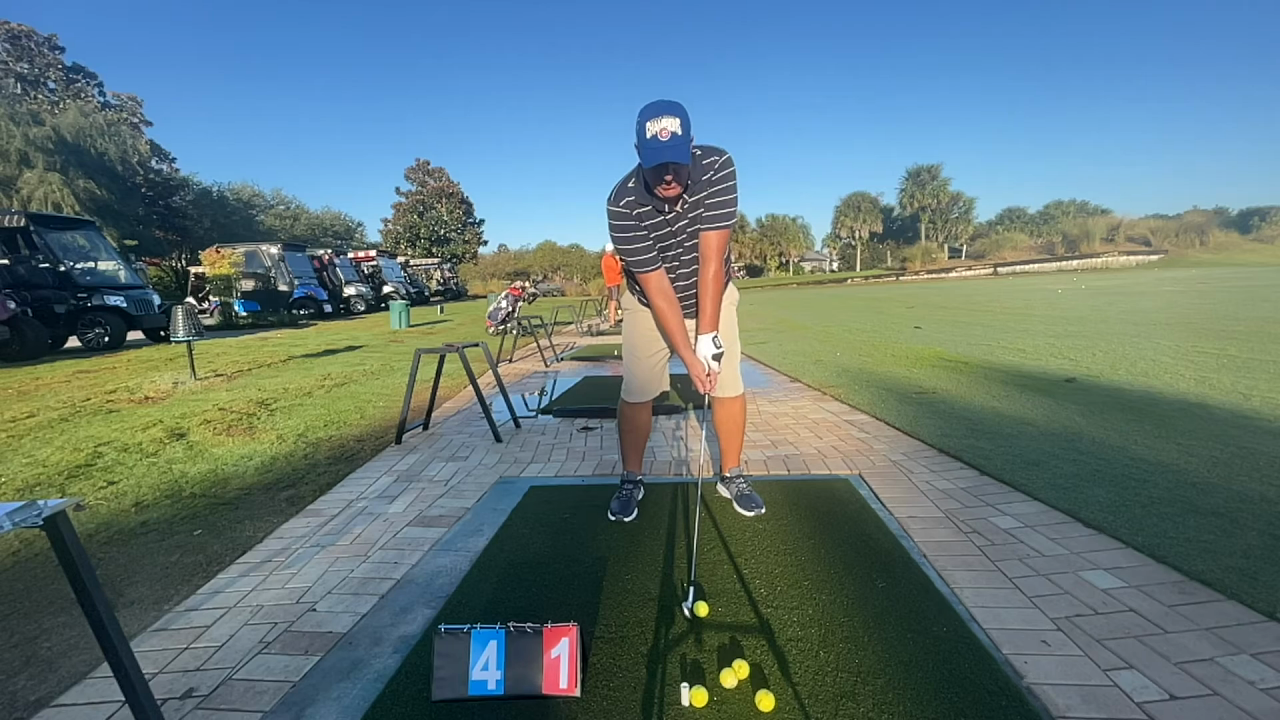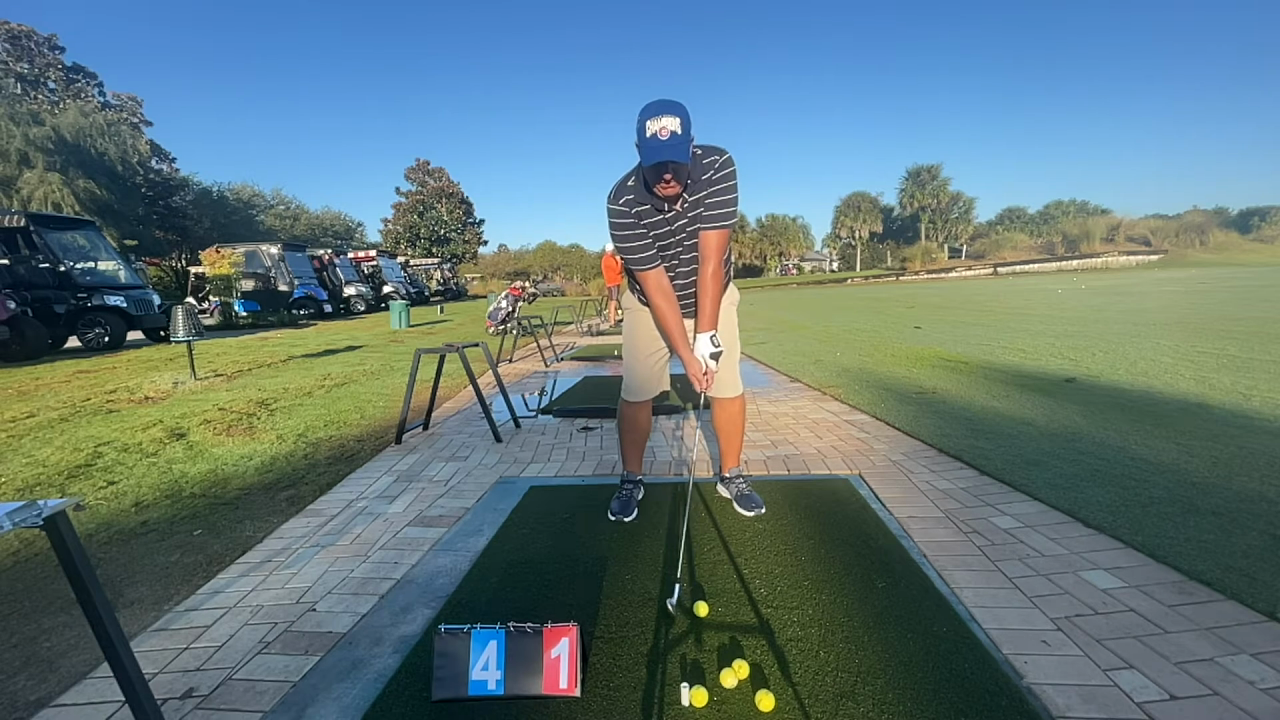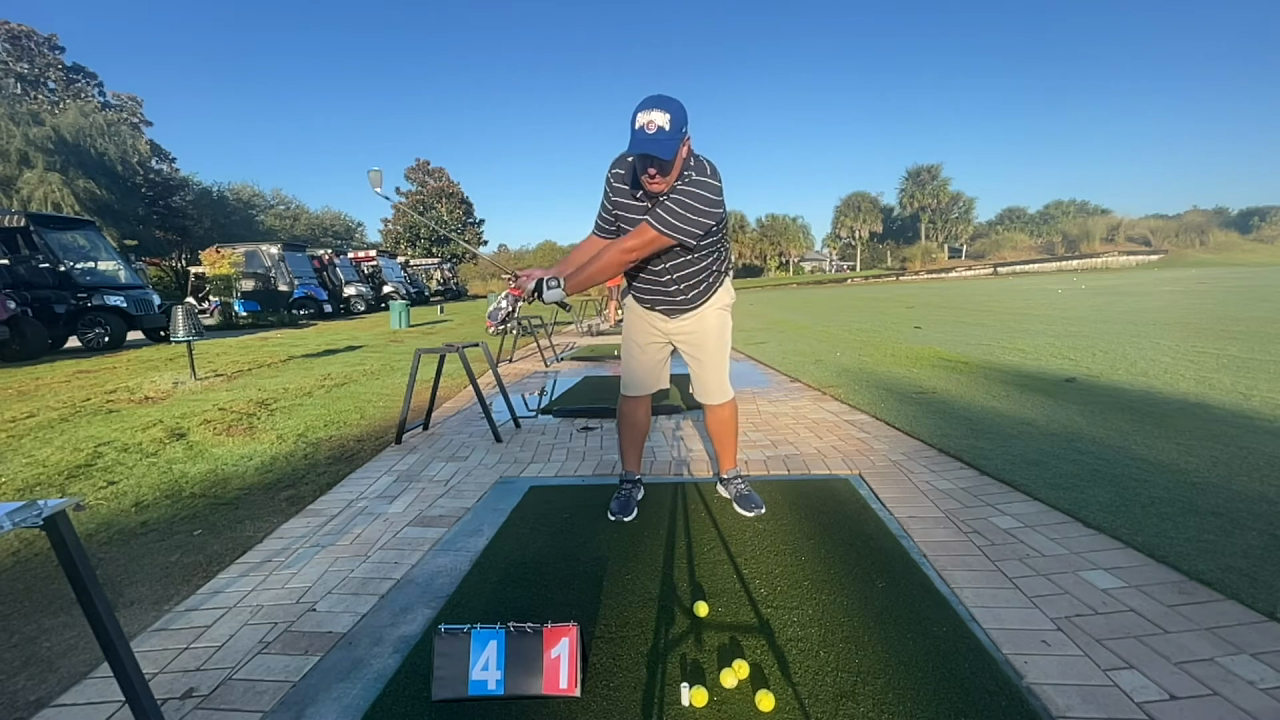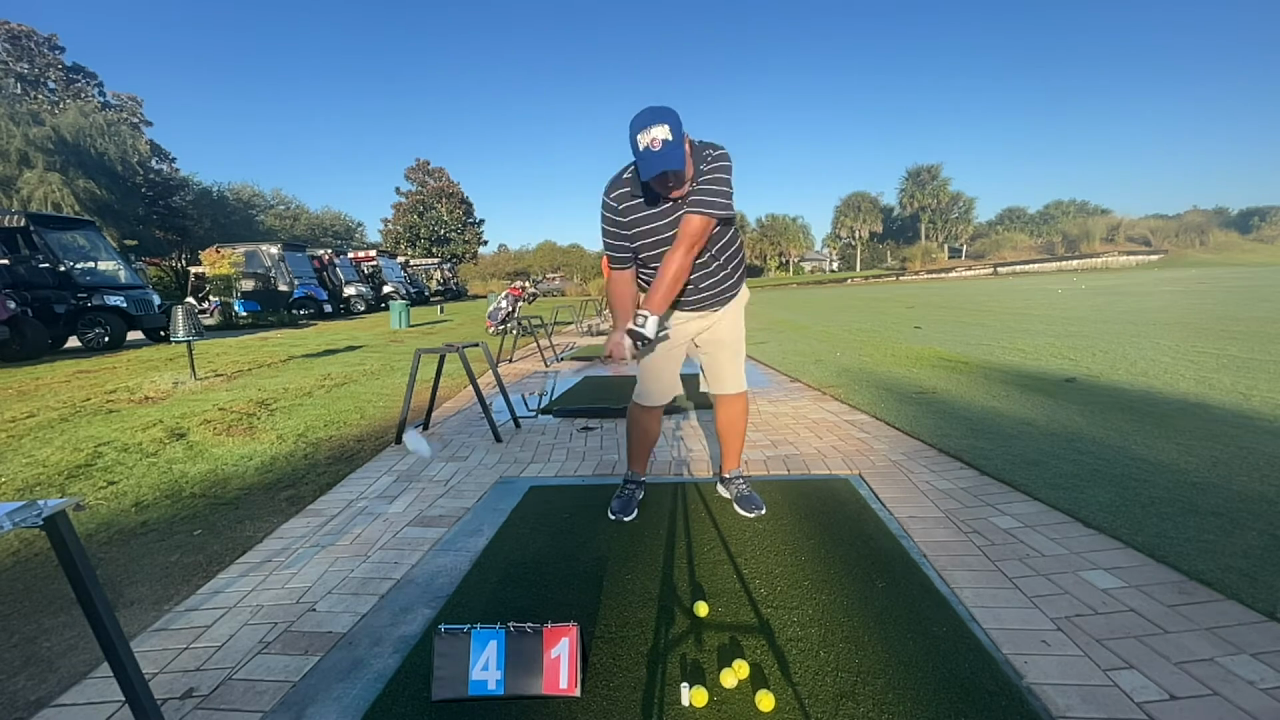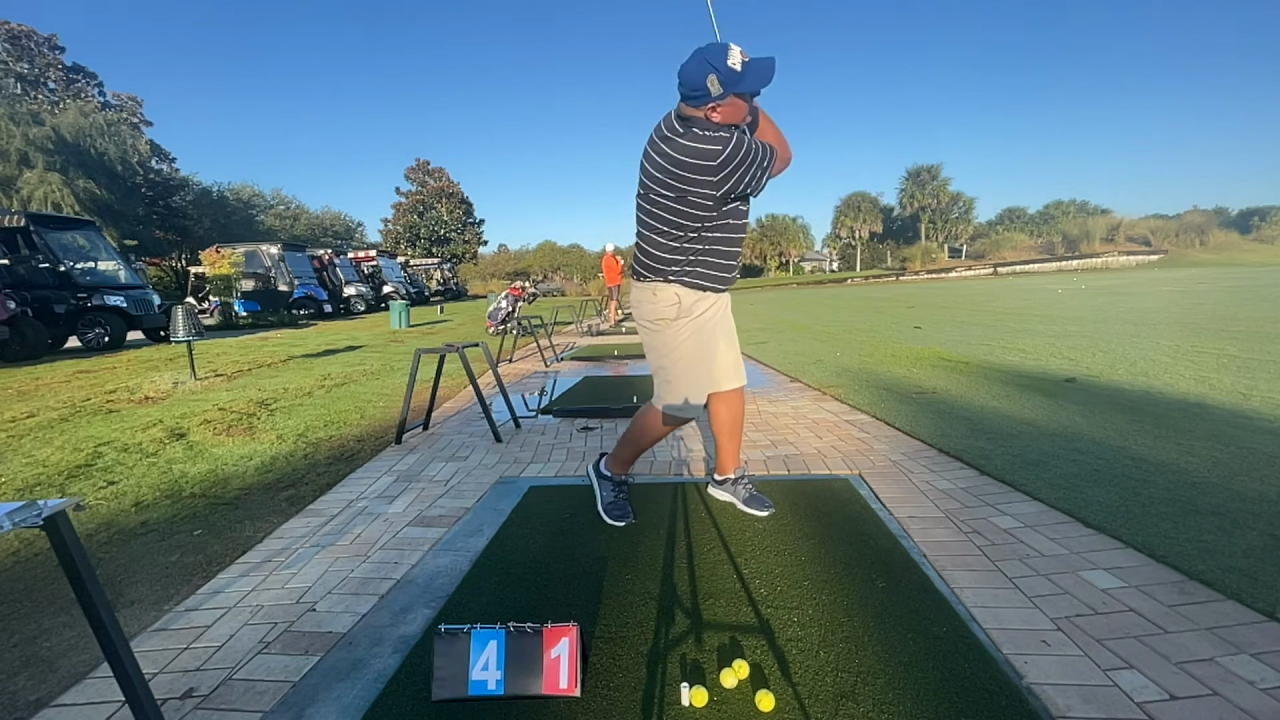
dt=1s
person 1, frame 1
left shoulder: (717, 166)
right shoulder: (623, 204)
left elbow: (711, 259)
right elbow: (656, 285)
left wrist: (708, 337)
right wrist: (688, 357)
left hip: (712, 296)
right hip: (650, 305)
left knee: (729, 386)
right knee: (636, 391)
left ankle: (731, 475)
right ankle: (631, 480)
person 1, frame 2
left shoulder: (718, 167)
right shoulder: (623, 202)
left elbow: (711, 260)
right elbow: (655, 283)
left wrist: (706, 337)
right wrist: (686, 356)
left hip: (712, 298)
right hip: (650, 304)
left knee: (728, 387)
right knee: (636, 392)
left ankle: (731, 475)
right ankle: (631, 480)
person 1, frame 3
left shoulder: (702, 187)
right shoulder: (620, 172)
left elbow: (627, 251)
right elbow: (602, 238)
left wrist: (559, 286)
right wrist: (550, 272)
left hip: (703, 303)
right hip: (644, 304)
left knee: (716, 392)
right knee: (634, 391)
left ankle: (729, 476)
right ankle: (631, 480)
person 1, frame 4
left shoulder: (714, 163)
right shoulder: (621, 196)
left elbow: (687, 245)
right elbow: (619, 271)
left wrist: (653, 310)
right wrist: (623, 326)
left hip: (722, 300)
right hip: (662, 309)
left knee: (731, 390)
right knee: (652, 400)
left ankle: (732, 476)
right ankle: (633, 480)
person 1, frame 5
left shoulder: (683, 128)
right shoulder: (717, 151)
right elbow: (781, 156)
left wrist: (745, 102)
right wrist: (750, 105)
left hip: (703, 293)
right hip: (674, 297)
left knee: (729, 384)
right knee: (681, 402)
left ankle: (728, 477)
right ankle: (611, 468)
